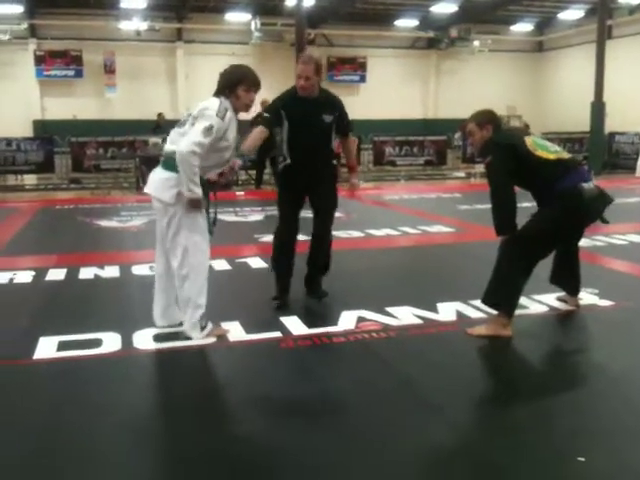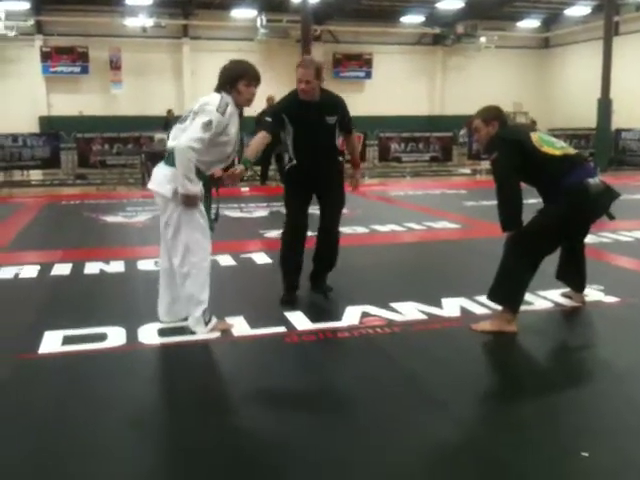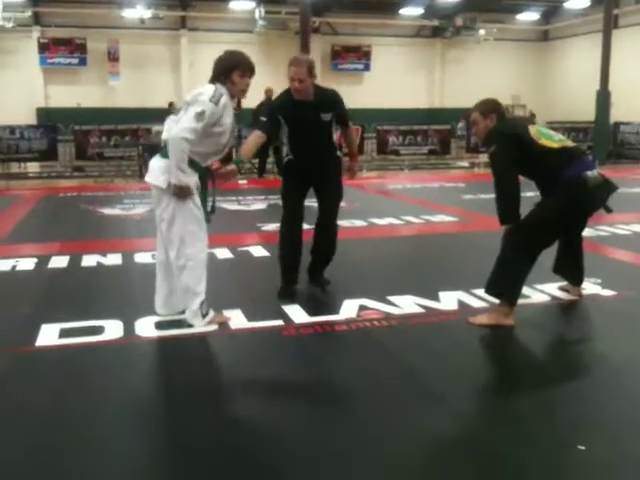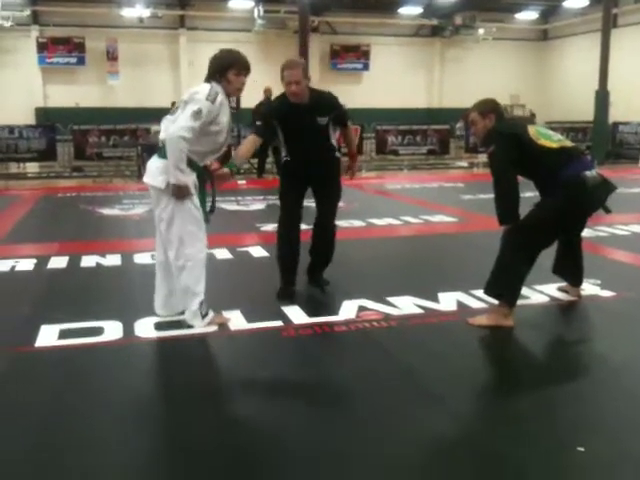
dt=0.1s
person 1, frame 1
left shoulder: (214, 109)
right shoulder: (220, 113)
left elbow: (185, 144)
right elbow: (187, 151)
right wrist: (194, 193)
left hip: (166, 181)
right hip: (176, 185)
left knee: (171, 253)
right knee: (192, 255)
left ankle: (168, 315)
right ankle: (196, 325)
person 1, frame 2
left shoulder: (222, 107)
right shoulder: (220, 108)
left elbow: (186, 141)
right elbow: (186, 146)
right wrist: (188, 189)
left hip: (173, 179)
right hip: (178, 182)
left knee: (176, 250)
right knee: (194, 251)
left ankle: (172, 310)
right ankle: (201, 319)
person 1, frame 3
left shoulder: (217, 99)
right shoulder: (214, 98)
left elbow: (183, 133)
right elbow: (179, 136)
right wrist: (181, 181)
left hip: (169, 171)
right hip: (174, 174)
left knee: (172, 242)
right knee: (191, 243)
left ankle: (170, 303)
right ankle: (198, 312)
person 1, frame 4
left shoulder: (214, 98)
right shoulder: (210, 97)
left elbow: (173, 129)
right elbow: (176, 135)
right wrist: (179, 180)
left hip: (168, 171)
right hip: (172, 175)
left knee: (171, 242)
right knee: (190, 243)
left ankle: (169, 303)
right ankle: (197, 312)
person 2, frame 1
left shoulder: (332, 103)
right shoulder: (284, 102)
left elbow: (346, 137)
right elbow: (261, 130)
left wrist: (352, 171)
left hip: (324, 174)
right hip: (292, 174)
left knee: (323, 231)
right knee: (286, 230)
left ankle: (314, 282)
right ankle: (282, 289)
person 2, frame 2
left shoulder: (335, 103)
right shoulder: (286, 106)
left elbow: (349, 134)
right elbow: (263, 135)
left wrist: (356, 167)
right wrist: (243, 163)
left hip: (330, 173)
right hip: (299, 173)
left knee: (330, 228)
right knee: (295, 228)
left ankle: (319, 277)
right ankle: (290, 287)
person 2, frame 3
left shoulder: (331, 99)
right shoulder: (280, 105)
left elbow: (346, 127)
right elbow: (259, 134)
left wrist: (353, 158)
left hip: (327, 167)
right hip: (295, 168)
left knee: (327, 222)
right knee: (291, 221)
left ankle: (317, 271)
right ankle: (288, 281)
person 2, frame 4
left shoulder: (327, 101)
right shoulder: (276, 109)
left elbow: (346, 128)
right elbow: (254, 139)
left wrist: (353, 158)
right wrist: (233, 165)
left hip: (326, 168)
right hip: (294, 168)
left knee: (326, 222)
right knee: (289, 222)
left ankle: (316, 271)
right ankle: (287, 282)
person 3, frame 1
left shoulder: (496, 147)
right shoulder: (518, 140)
left elbow: (502, 194)
left wrist: (506, 232)
left hip: (569, 200)
right hip: (589, 195)
left knee: (516, 248)
right knee: (565, 239)
left ankle: (501, 322)
right ankle: (572, 295)
person 3, frame 2
left shoulder: (502, 143)
right shoulder: (524, 136)
left elbow: (508, 191)
left wrist: (512, 228)
left hip: (575, 195)
right hip: (595, 191)
left knee: (522, 245)
right knee: (571, 236)
left ankle: (506, 318)
right ankle: (577, 291)
person 3, frame 3
left shoulder: (500, 136)
right shoulder: (522, 129)
left elbow: (506, 184)
left wrist: (510, 221)
left hip: (573, 188)
right hip: (593, 184)
left knee: (520, 238)
right knee: (568, 229)
left ankle: (503, 312)
right ankle: (574, 284)
person 3, frame 4
left shoulder: (498, 137)
right shoulder: (521, 129)
left elbow: (505, 184)
left wrist: (509, 222)
left hip: (572, 188)
right hip: (592, 183)
left knee: (520, 238)
right knee: (568, 230)
left ankle: (502, 312)
right ankle: (574, 285)
